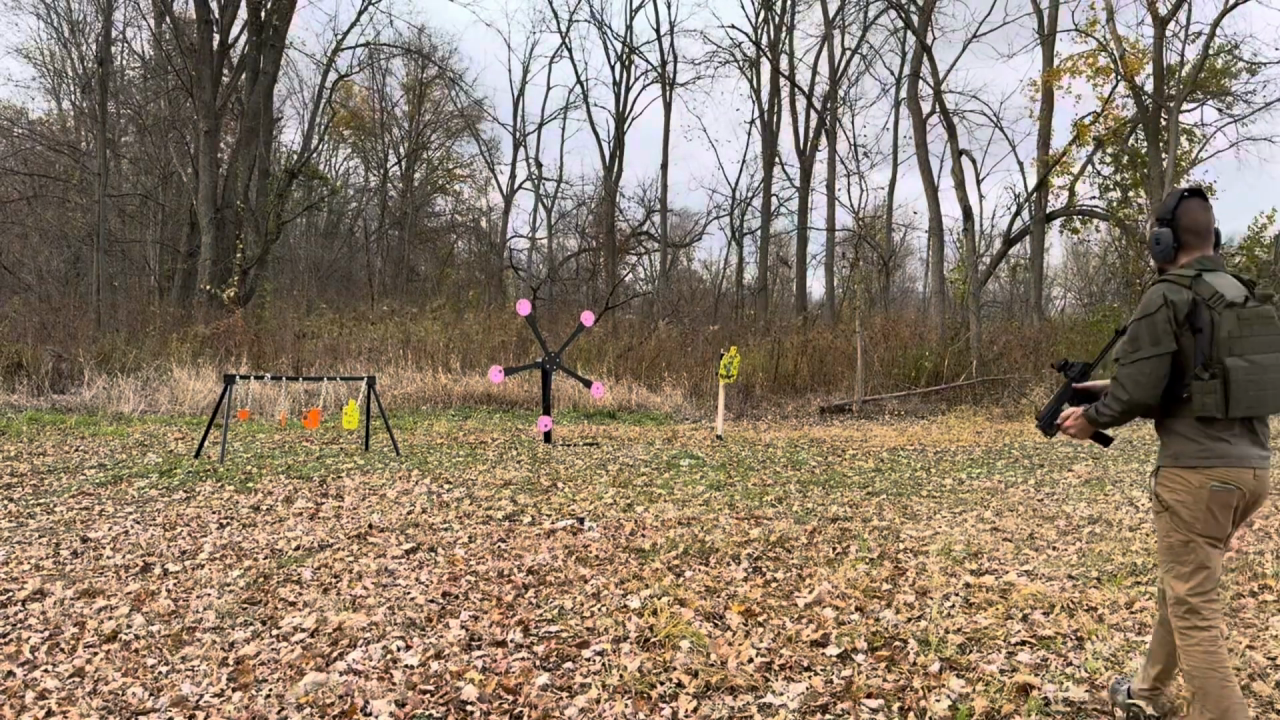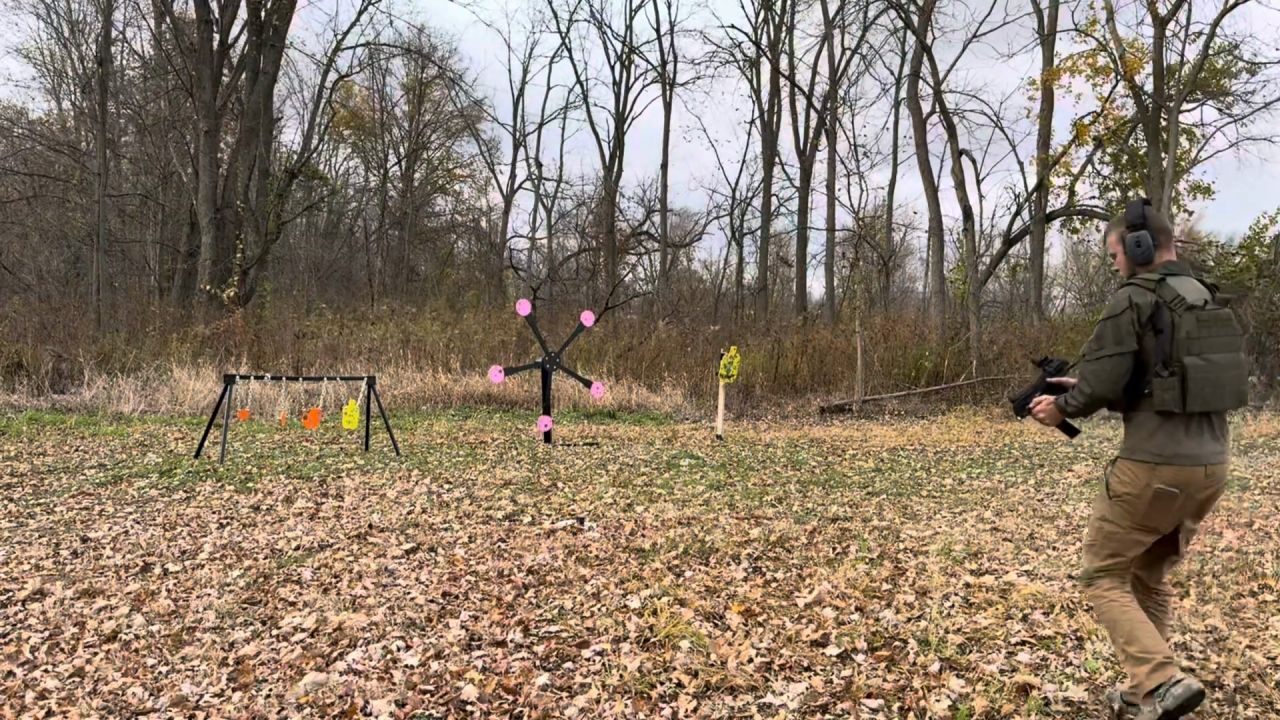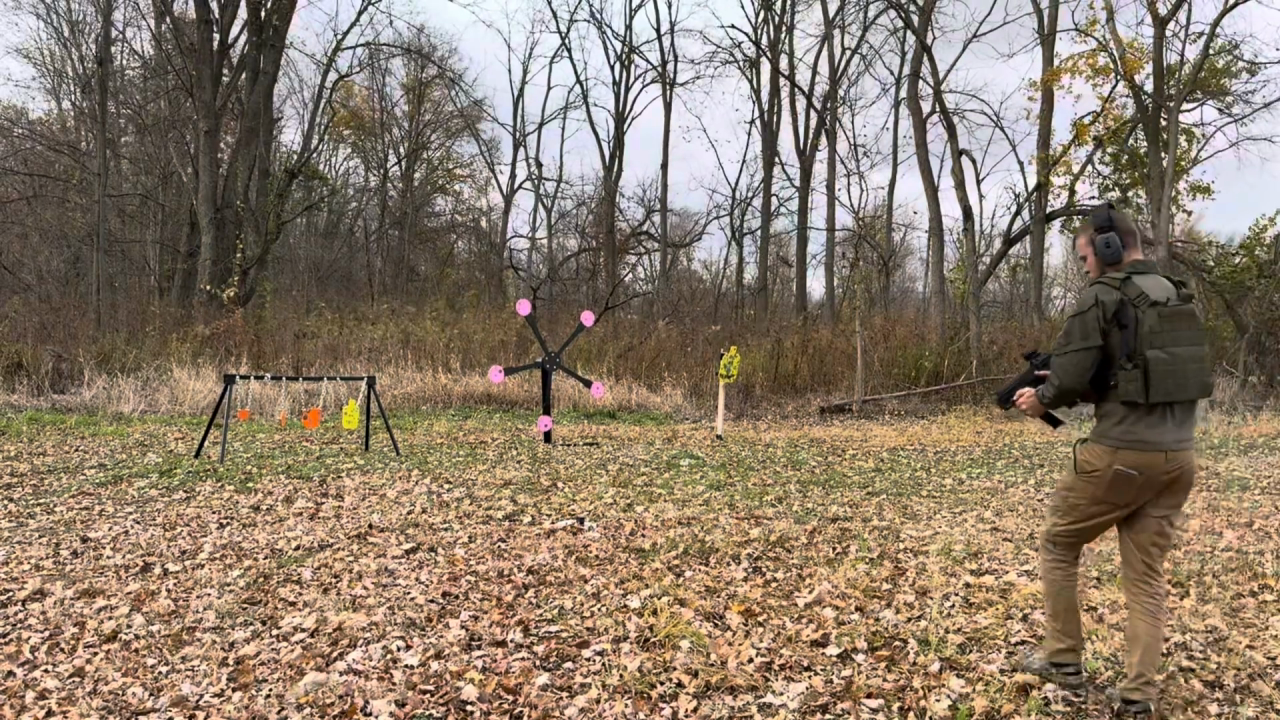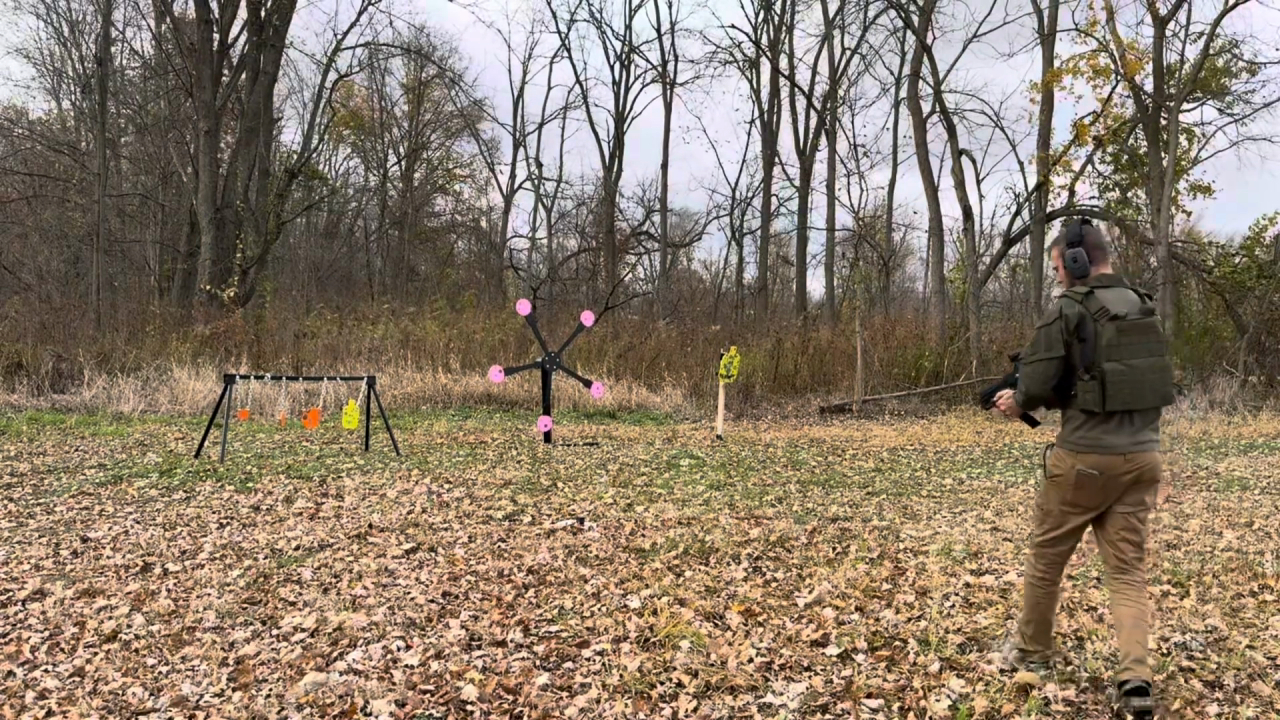
dt=0.2s
person 1, frame 1
left shoulder: (1166, 298)
right shoulder: (1244, 299)
left elbow: (1139, 390)
left wrist: (1092, 416)
right wrist: (1112, 391)
left hip: (1197, 474)
right hip: (1251, 471)
left knee: (1193, 614)
right knee: (1181, 588)
person 1, frame 2
left shoulder: (1132, 300)
right shoulder: (1206, 300)
left elbow: (1102, 384)
left wrist: (1063, 406)
right wrist: (1082, 387)
left hip: (1153, 469)
right hip: (1209, 468)
left knee: (1102, 577)
right knee: (1149, 581)
person 1, frame 3
left shoulder: (1100, 298)
right shoulder: (1178, 298)
left elbow: (1071, 376)
left wrist: (1043, 398)
right wrist: (1060, 389)
left hip: (1119, 455)
right hip: (1177, 457)
left knee: (1058, 543)
right knee: (1146, 576)
left ankle: (1065, 655)
person 1, frame 4
left shoulder: (1067, 310)
right shoulder: (1146, 310)
left elbow: (1037, 383)
left wrist: (1018, 402)
right wrist: (1067, 390)
left hip: (1084, 459)
right hip: (1143, 459)
left knee: (1046, 555)
right knee: (1129, 570)
left ankle: (1030, 649)
right ankle: (1134, 679)
